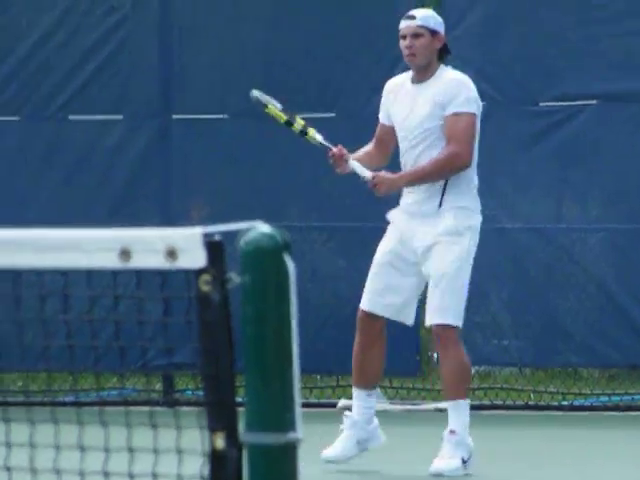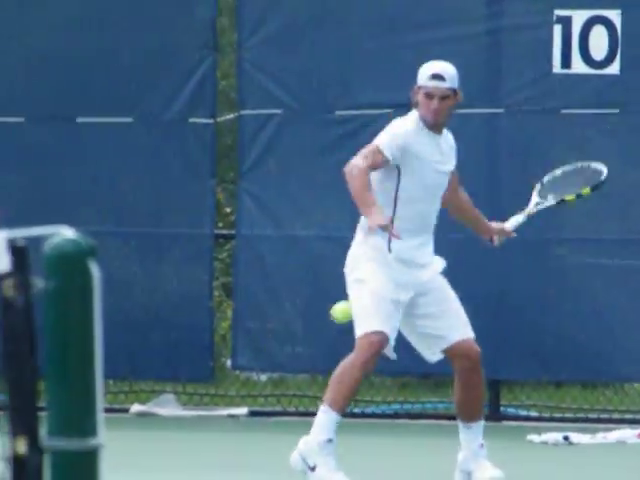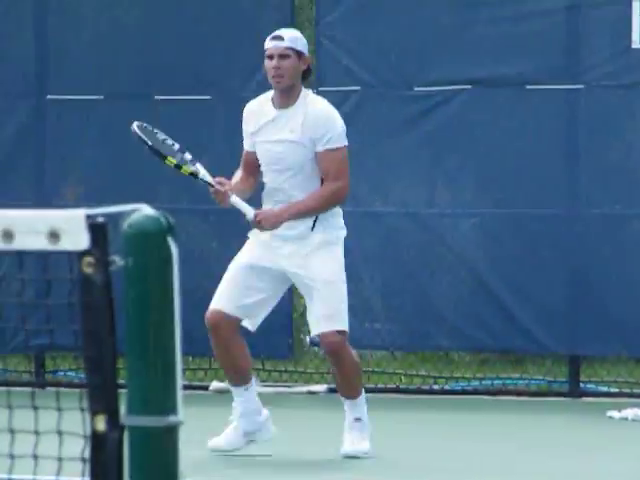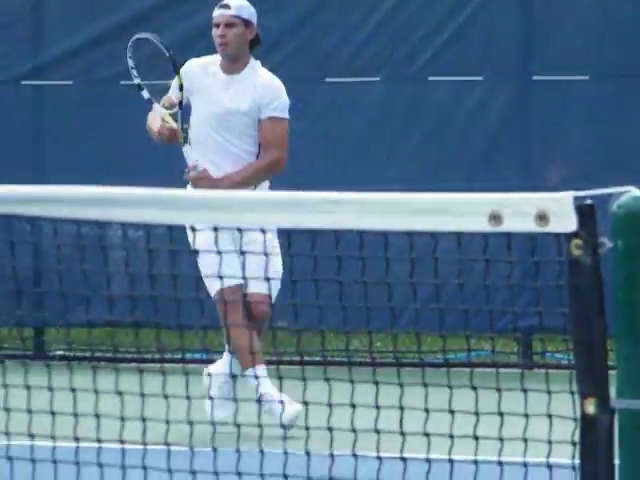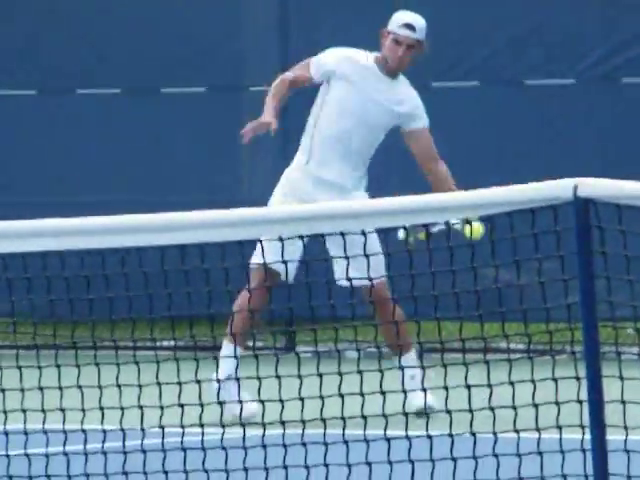
dt=1s
person 1, frame 1
left shoulder: (457, 86)
right shoulder: (393, 89)
left elbow: (460, 155)
right elbow: (380, 148)
left wrist: (398, 179)
right wrist: (350, 160)
left hip: (451, 224)
right hip: (406, 221)
left knee: (444, 332)
right knee: (369, 319)
left ankle: (457, 441)
right ankle: (359, 425)
person 1, frame 2
left shoulder: (445, 142)
right shoulder: (405, 133)
right elbow: (356, 169)
left wrist: (486, 227)
right wrist: (373, 213)
left hip: (422, 267)
right hip: (380, 262)
left knee: (469, 356)
right knee: (371, 347)
person 1, frame 3
left shoulder: (324, 116)
right shoulder: (253, 111)
left elbow: (337, 188)
left wrist: (280, 214)
right wrist: (231, 188)
left hip: (315, 240)
right hip: (266, 239)
left knee: (333, 340)
right knee: (219, 322)
left ankle: (357, 420)
right ankle: (250, 418)
person 1, frame 4
left shoulder: (270, 87)
right shoulder: (194, 70)
left elbow: (275, 157)
right elbow: (157, 121)
left wrist: (222, 182)
right wrist: (160, 123)
left knee: (259, 306)
right knee: (229, 299)
left ankle: (227, 374)
right ankle: (266, 392)
person 1, frame 5
left shoulder: (407, 99)
right shoulder: (341, 60)
left elbow: (432, 163)
right elbow: (283, 82)
right wrist: (269, 114)
left hip: (347, 196)
right hip: (300, 184)
left knee: (378, 294)
right knee: (261, 277)
left ankle: (413, 380)
right ankle: (228, 374)
